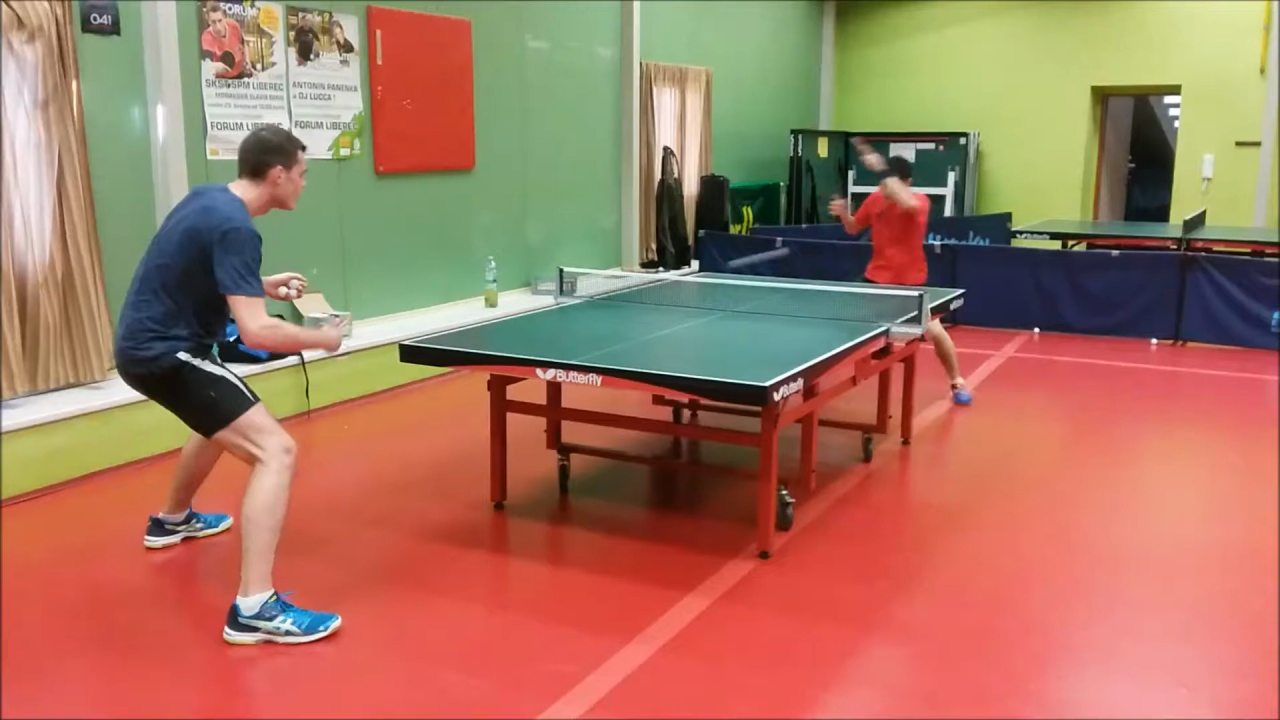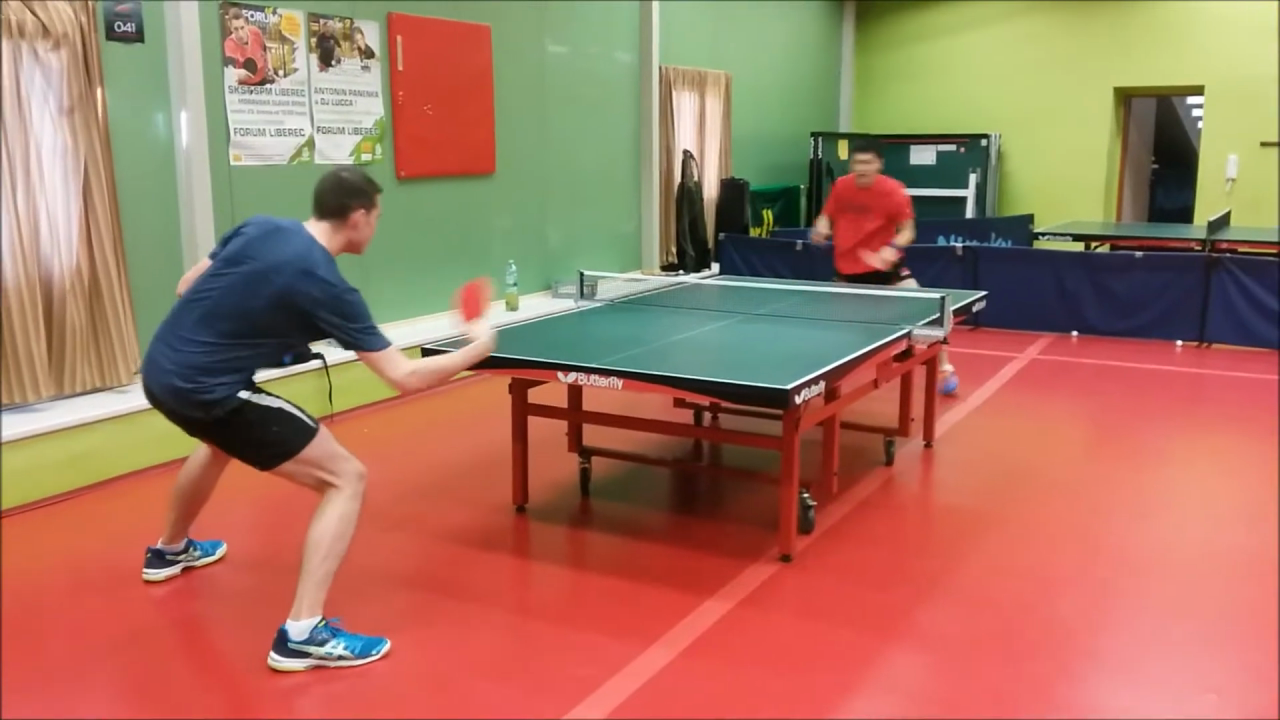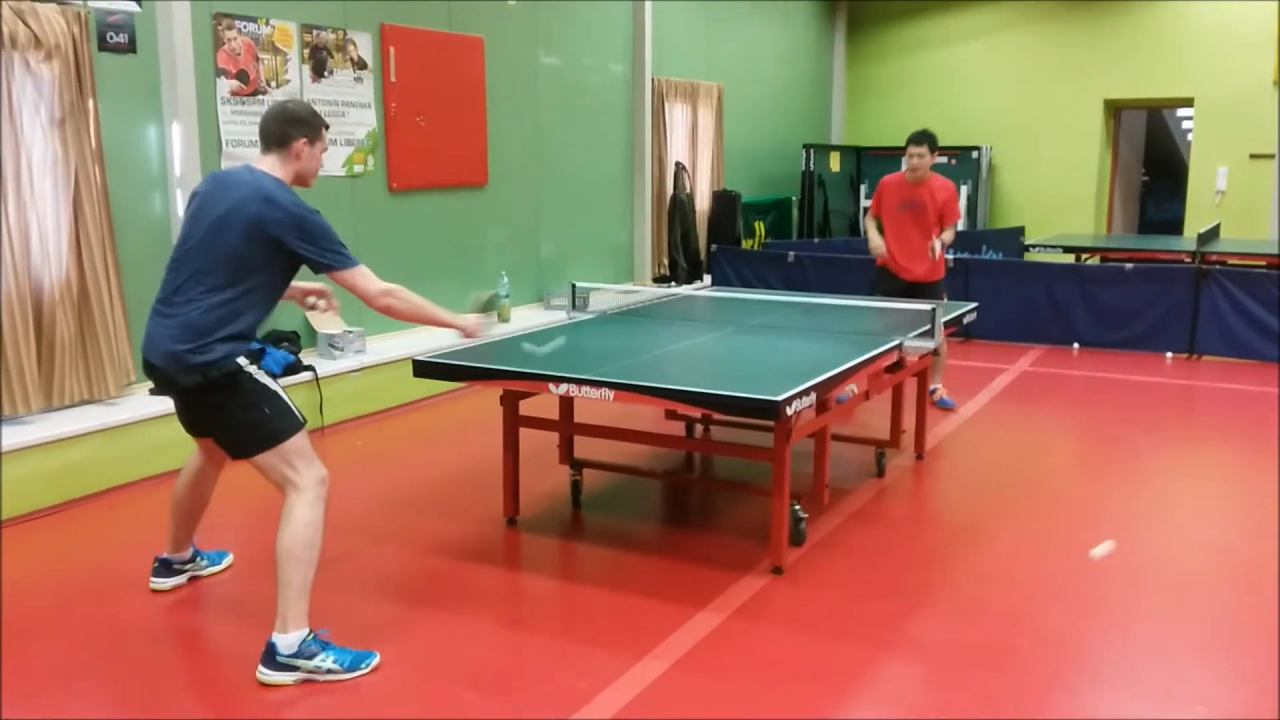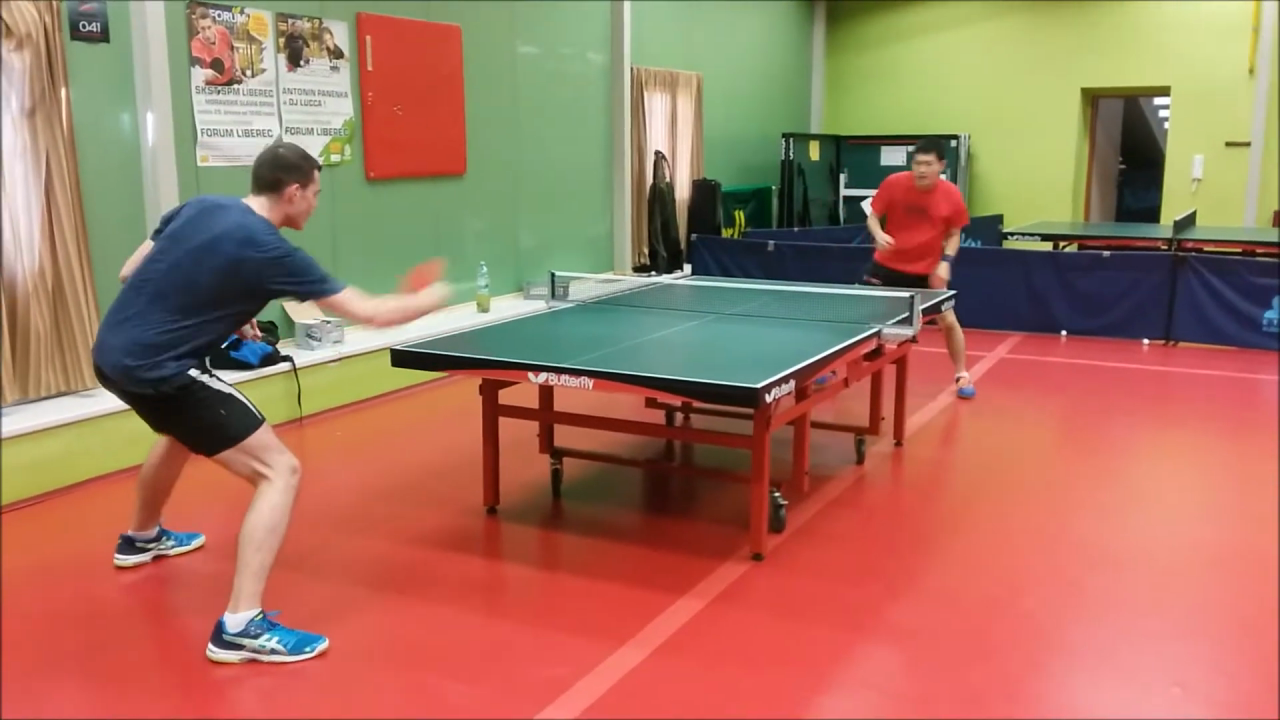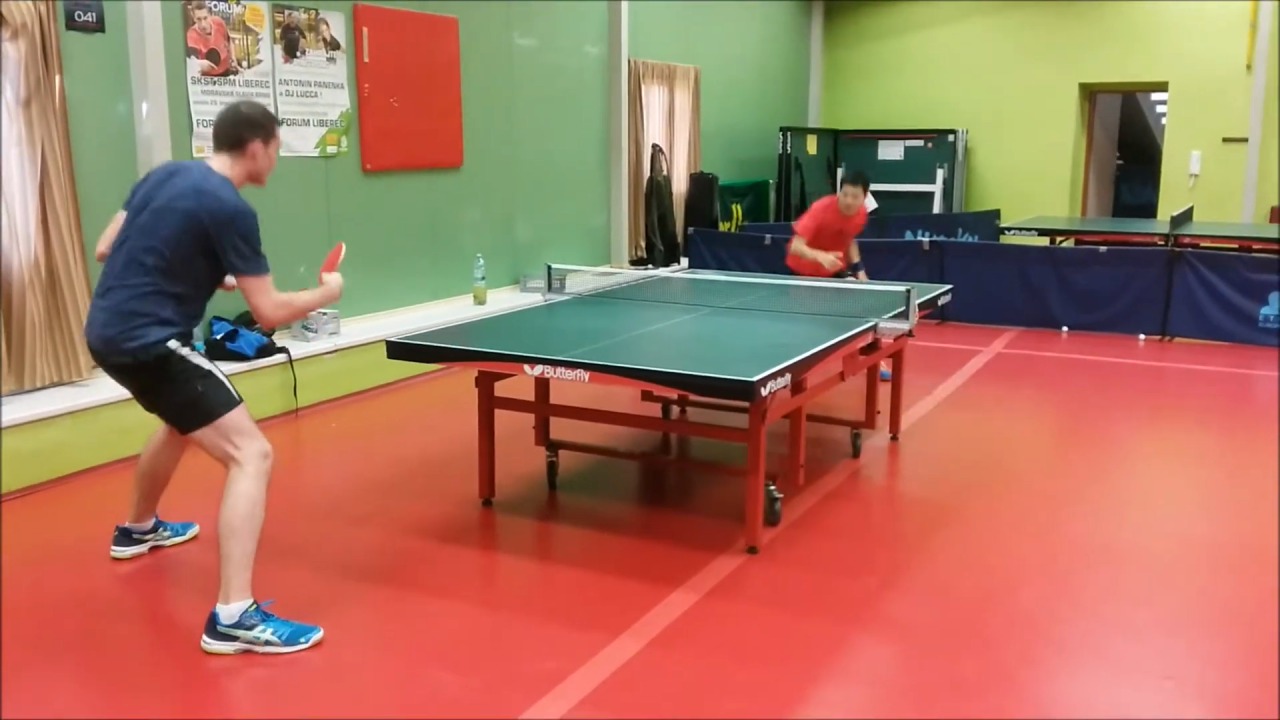
dt=1s
person 1, frame 1
left shoulder: (208, 197)
right shoulder: (235, 228)
right elbow: (255, 332)
left wrist: (263, 284)
right wrist: (321, 337)
left hip: (148, 342)
right hip: (164, 352)
left knee: (224, 420)
right knee: (275, 451)
left ankle: (171, 519)
right ankle: (254, 607)
person 1, frame 2
left shoulder: (257, 228)
right shoulder: (324, 287)
left elbow: (187, 288)
right elbow: (404, 378)
right wrist: (476, 348)
left hip: (163, 370)
right hip: (207, 390)
left knee: (221, 443)
right knee: (346, 479)
left ankle: (169, 550)
right ankle: (301, 634)
person 1, frame 3
left shoulder: (215, 183)
right shoulder: (287, 212)
right elbow: (379, 293)
left wrist: (286, 289)
right wrist: (456, 321)
left hip: (162, 349)
right hip: (209, 358)
left knee: (212, 450)
right knee: (307, 481)
left ankle: (175, 559)
right ankle: (289, 646)
person 1, frame 4
left shoulder: (197, 208)
right shoulder: (268, 252)
left elbow: (129, 275)
right elbow: (369, 312)
right wrist: (429, 299)
left hip: (113, 354)
right hip: (157, 371)
left knee: (178, 435)
right knee: (277, 473)
left ankle: (141, 537)
right ankle: (239, 627)
person 1, frame 5
left shoulder: (166, 174)
right shoulder: (230, 210)
left elbow: (106, 249)
right elbow: (269, 311)
right wrist: (327, 292)
left hip: (109, 330)
right hip: (148, 340)
left knee: (185, 418)
right knee: (251, 455)
left ankle: (138, 527)
right ankle: (233, 616)
person 2, frame 1
left shoulder: (919, 202)
right shoulder: (874, 200)
left elbow: (907, 204)
right elbow: (853, 229)
left wrist: (881, 171)
right wrist: (844, 214)
left hip: (910, 281)
right hip: (876, 277)
left knee: (934, 331)
left ankle: (956, 381)
person 2, frame 2
left shoulder: (894, 190)
right shoulder: (841, 186)
left elbow: (908, 231)
right elbow: (827, 215)
left wrist: (893, 249)
right wrist: (821, 228)
left hip: (884, 264)
right hip: (847, 267)
left ankle: (945, 368)
person 2, frame 3
left shoulder: (945, 189)
right shoulder: (888, 184)
left elbow: (949, 230)
right elbow: (871, 216)
left wrist: (940, 242)
right wrist: (874, 236)
left hip: (929, 275)
right hip: (891, 270)
left ankle: (936, 387)
person 2, frame 4
left shoulder: (951, 194)
right shoulder: (894, 183)
left elbow: (954, 235)
right elbow: (874, 216)
left wrist: (945, 263)
right wrist: (878, 234)
left hip: (927, 269)
right hip: (886, 263)
left knee: (949, 322)
left ankle: (962, 375)
person 2, frame 5
left shoulder: (860, 213)
right shoulder: (820, 210)
right elbow: (796, 248)
left wrist: (857, 267)
right wrist: (819, 257)
left hip: (835, 269)
right hip: (803, 270)
